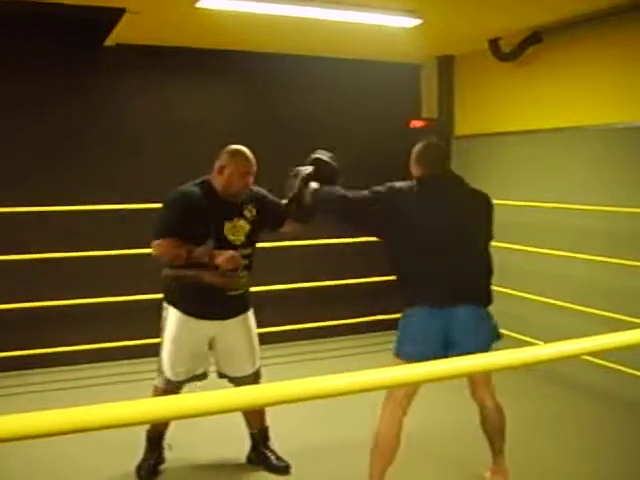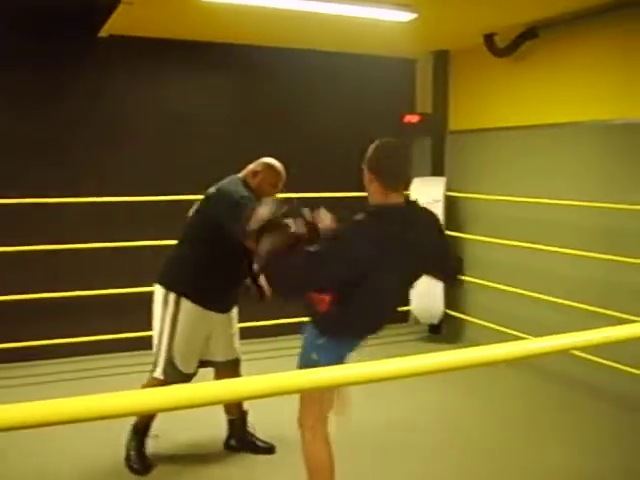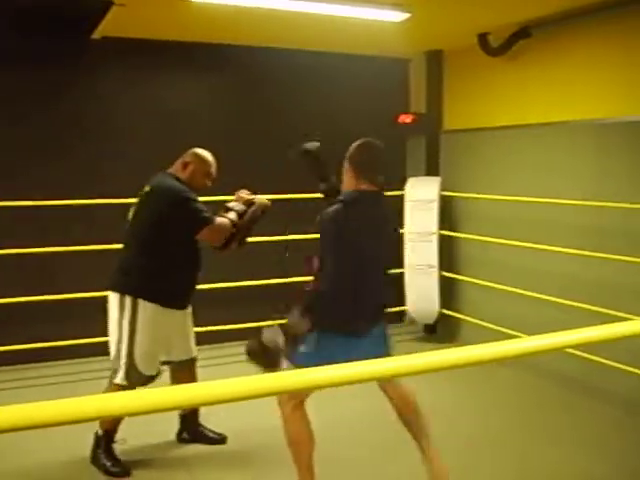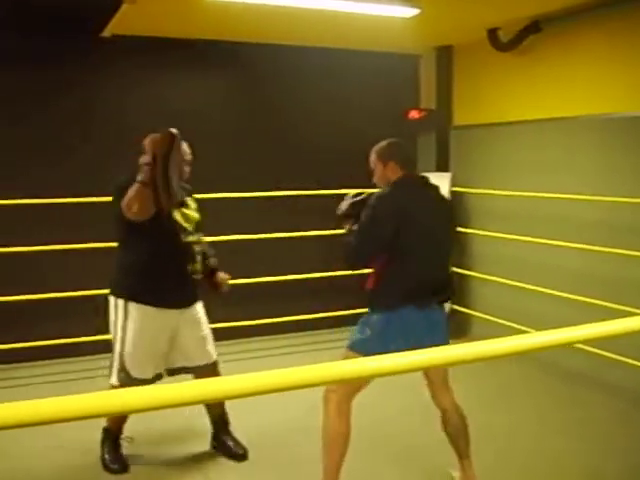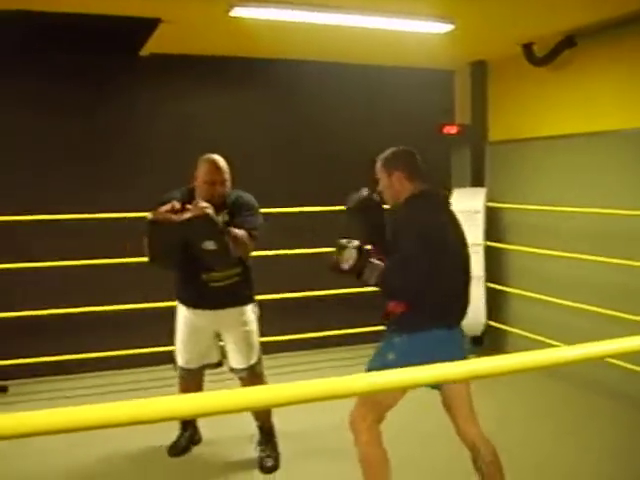
dt=1s
person 1, frame 1
left shoulder: (403, 197)
right shoulder: (479, 202)
left elbow: (346, 205)
left wrist: (307, 187)
left hip: (425, 313)
right hip: (470, 310)
left knee: (395, 405)
right knee: (484, 394)
person 1, frame 2
left shoulder: (358, 235)
right shoulder: (426, 224)
left elbow: (291, 278)
right elbow: (449, 271)
left wrist: (270, 247)
left hip: (335, 329)
right hip: (368, 318)
left knee: (311, 421)
person 1, frame 3
left shoulder: (337, 218)
right shoulder: (378, 212)
left elbow: (332, 287)
left hip: (334, 332)
right hip: (371, 325)
left knee: (290, 401)
right knee: (396, 393)
person 1, frame 4
left shoulder: (387, 201)
right shoulder: (440, 204)
left elbow: (358, 256)
left wrist: (353, 221)
left hip: (392, 315)
right hip: (431, 312)
left knee: (336, 396)
right knee: (443, 396)
person 1, frame 5
left shoulder: (411, 217)
right shoulder: (438, 212)
left elbow: (403, 284)
left wrist: (363, 264)
right wrist: (372, 222)
left hip: (412, 336)
right hip: (448, 334)
left knee: (363, 422)
right knee: (469, 427)
person 2, frame 1
left shoulder: (254, 198)
right shoulder: (186, 199)
left elbow: (290, 221)
right elbow: (161, 247)
right wrist: (211, 256)
left hip: (236, 309)
right hip: (188, 309)
left knee: (249, 377)
right knee: (171, 380)
left ankle: (260, 446)
right ankle: (153, 449)
person 2, frame 2
left shoulder: (236, 197)
right shoulder: (235, 196)
right elbow: (255, 238)
left wrist: (257, 277)
left hip: (217, 299)
right hip: (184, 296)
left knee: (228, 364)
right knee: (168, 372)
left ankle: (238, 432)
right ankle: (137, 438)
person 2, frame 3
left shoulder: (167, 191)
right shoulder: (173, 193)
left elbow: (205, 231)
right elbow: (214, 234)
left wrist: (234, 210)
right wrist: (238, 209)
left hip: (170, 297)
right hip: (140, 298)
left knee: (184, 361)
right knee: (129, 374)
left ankle: (190, 425)
right ankle: (102, 445)
person 2, frame 4
left shoulder: (183, 193)
right shoulder: (135, 189)
right elbow: (138, 211)
left wrist: (212, 269)
right wrist: (150, 163)
left hip: (187, 301)
right hip: (141, 302)
left knee: (208, 368)
right knee: (129, 377)
left ankle: (221, 433)
right ankle: (110, 441)
person 2, frame 5
left shoulder: (243, 203)
right shoulder: (175, 202)
left elbow: (244, 247)
left wrist: (214, 223)
right wrist: (158, 223)
left hip: (236, 304)
right hip: (191, 305)
left knee: (250, 371)
right knee: (189, 370)
left ankle: (266, 438)
right ankle: (189, 429)
